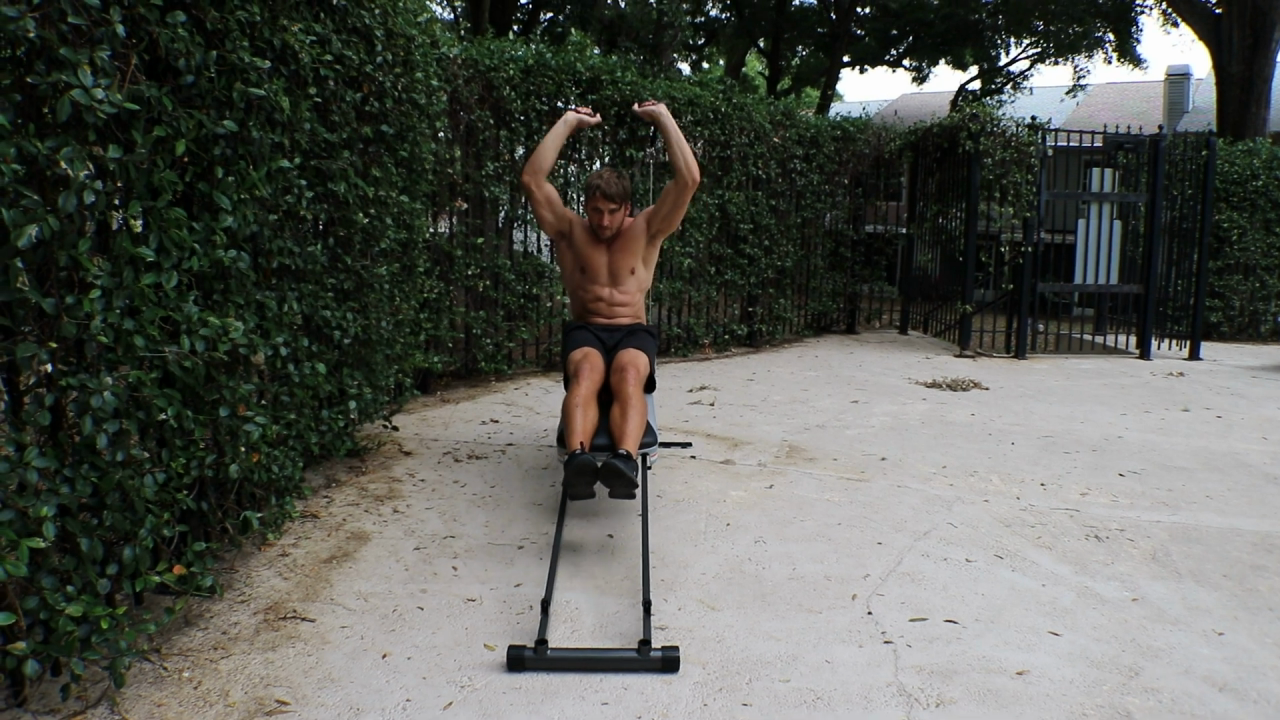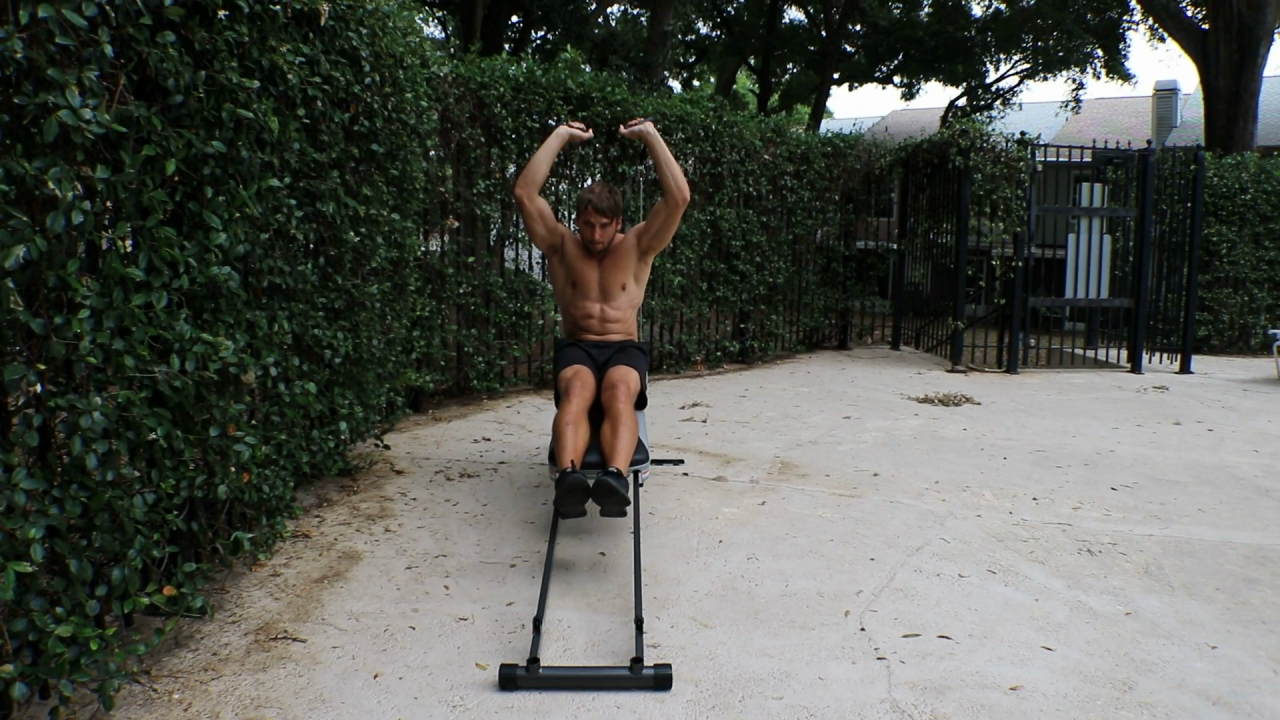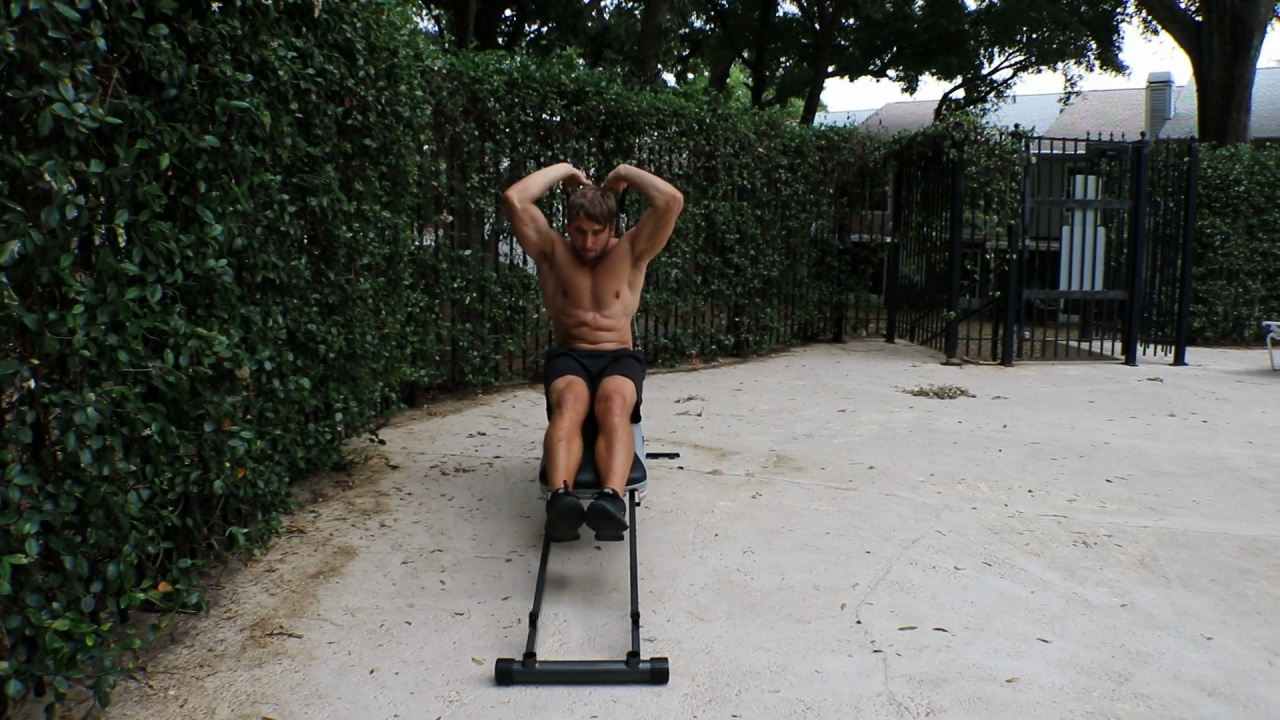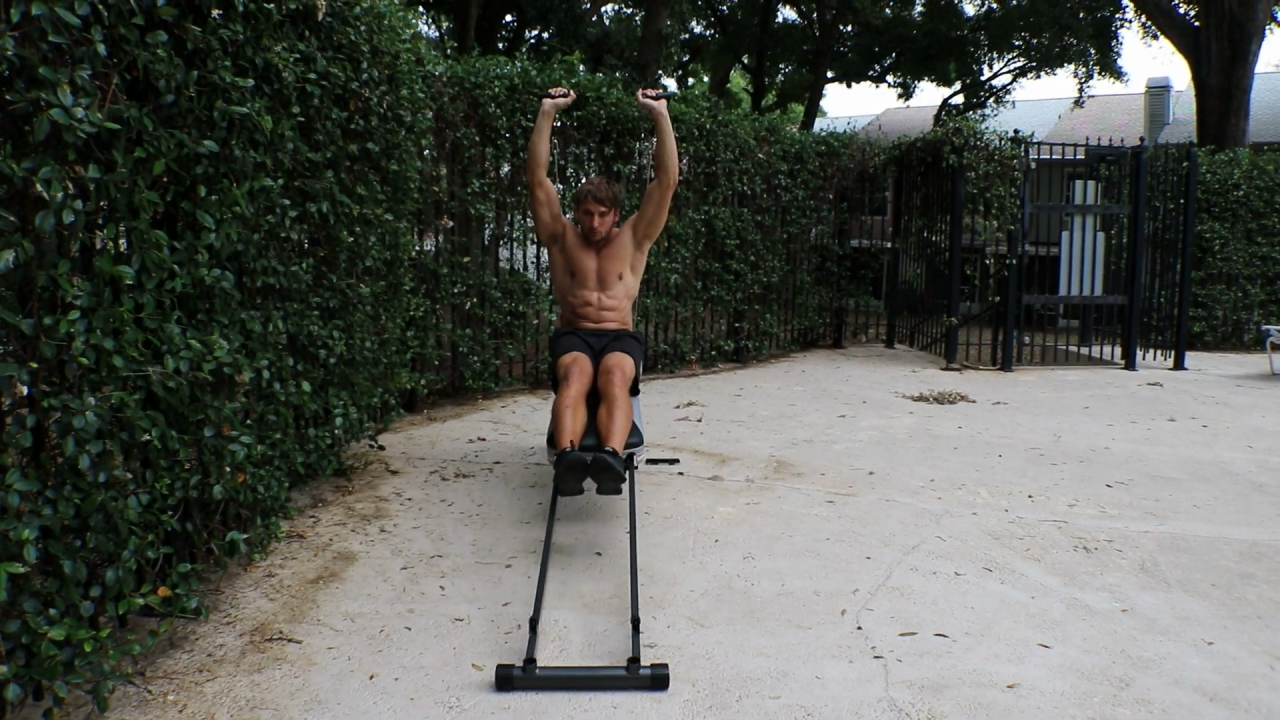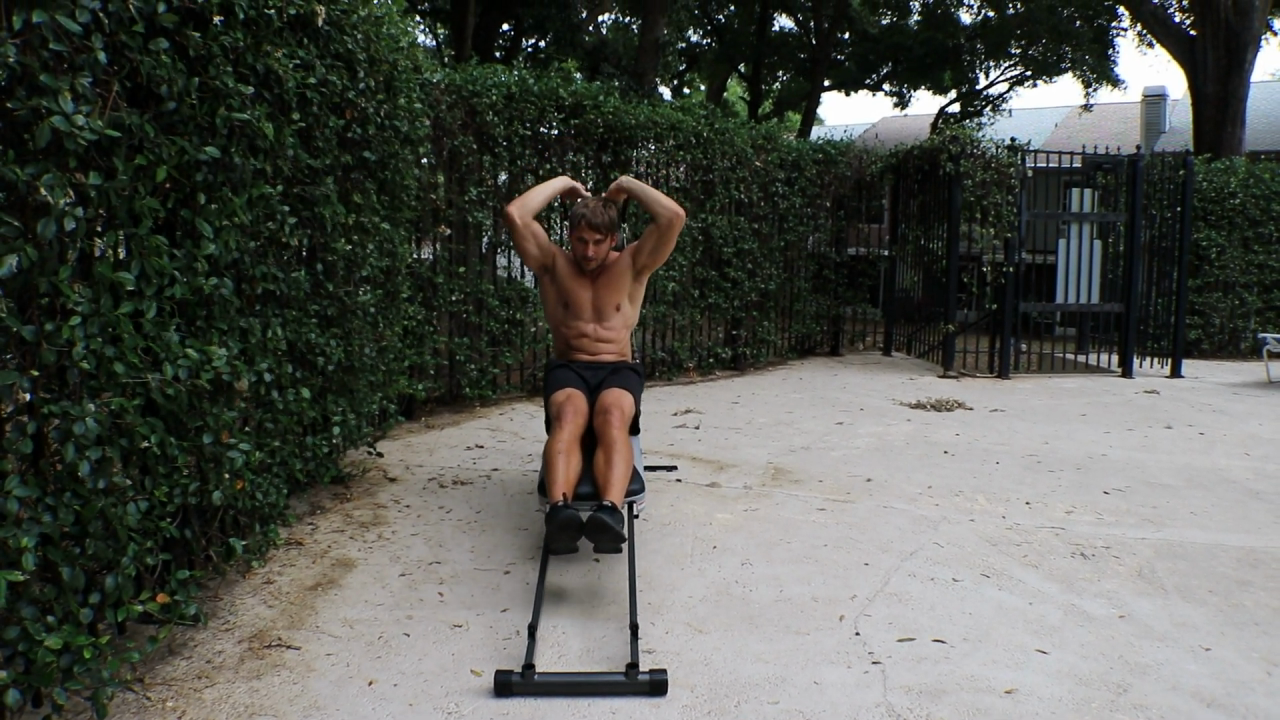
dt=1s
person 1, frame 1
left shoulder: (646, 230)
right shoulder: (568, 229)
left elbow: (689, 179)
right elbow: (531, 180)
left wrist: (663, 117)
right wrist: (568, 122)
left hip: (634, 332)
right hip: (585, 331)
left knee: (627, 373)
right knee: (586, 372)
left ankle: (625, 460)
right ankle: (577, 458)
person 1, frame 2
left shoulder: (637, 247)
right shoulder: (561, 246)
left elbow: (678, 198)
right elbow: (524, 194)
left wrist: (650, 135)
right wrist: (561, 136)
left hip: (625, 348)
right hip: (576, 347)
left knee: (618, 390)
right knee: (577, 389)
left ankle: (615, 478)
right ankle: (568, 477)
person 1, frame 3
left shoulder: (631, 251)
right shoulder: (551, 250)
left elbow: (672, 201)
right elbow: (513, 199)
left wrist: (625, 173)
right wrist: (564, 171)
left hip: (620, 358)
right hip: (568, 357)
left knee: (613, 405)
right knee: (569, 403)
left ankle: (611, 499)
right ankle: (560, 498)
person 1, frame 4
left shoulder: (634, 239)
right shoulder: (561, 237)
left elbow: (666, 181)
right elbow: (537, 179)
left wrist: (660, 114)
right wrist: (546, 112)
left hip: (621, 338)
right hip: (573, 336)
left knee: (613, 377)
right knee: (575, 375)
left ankle: (612, 457)
right ankle: (567, 457)
person 1, frame 5
left shoulder: (632, 265)
right shoulder: (553, 263)
left elbow: (674, 217)
right elbow: (514, 215)
left wrist: (627, 185)
right wrist: (562, 183)
left hip: (619, 369)
right hip: (567, 367)
left knee: (612, 417)
right knee: (568, 417)
left ankle: (610, 511)
right ankle: (559, 511)
